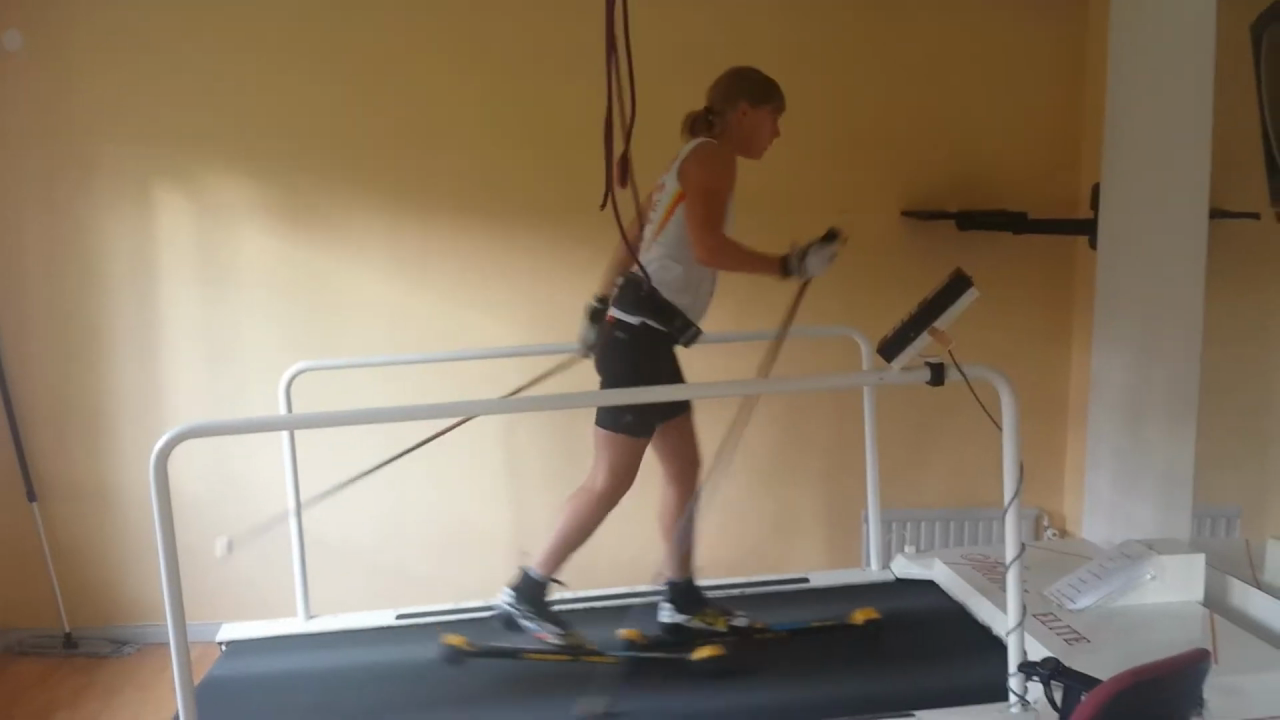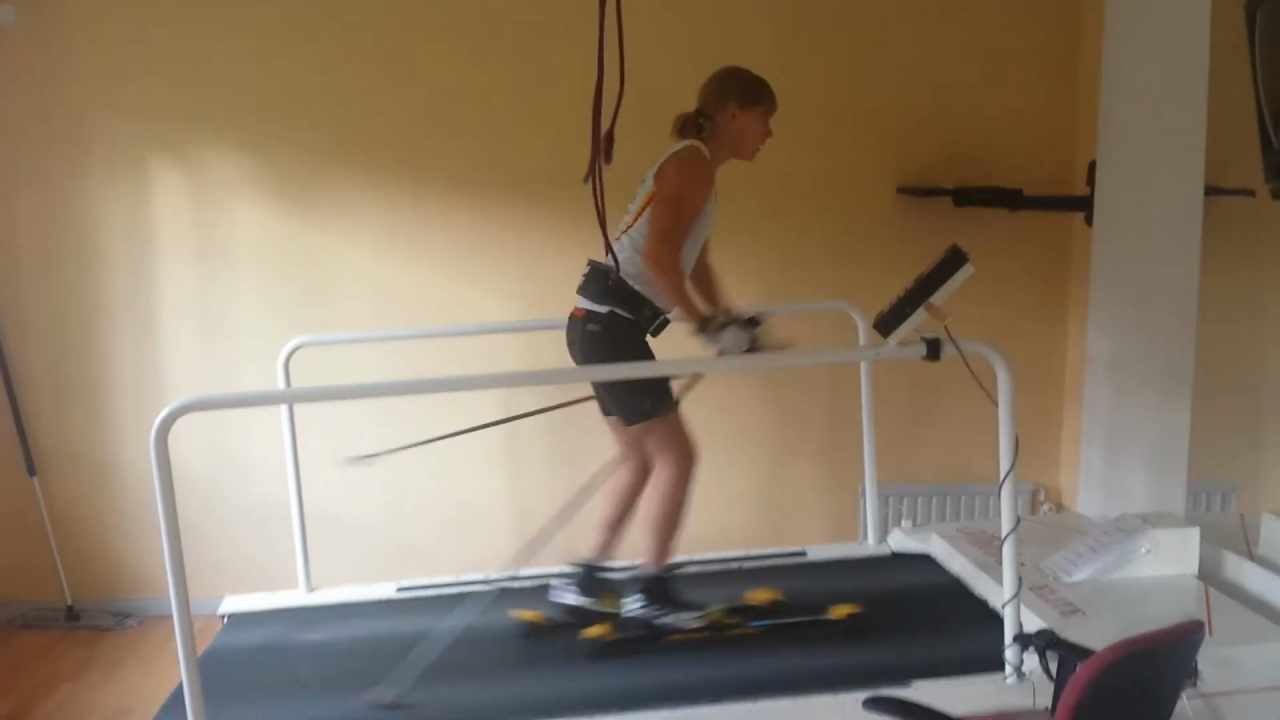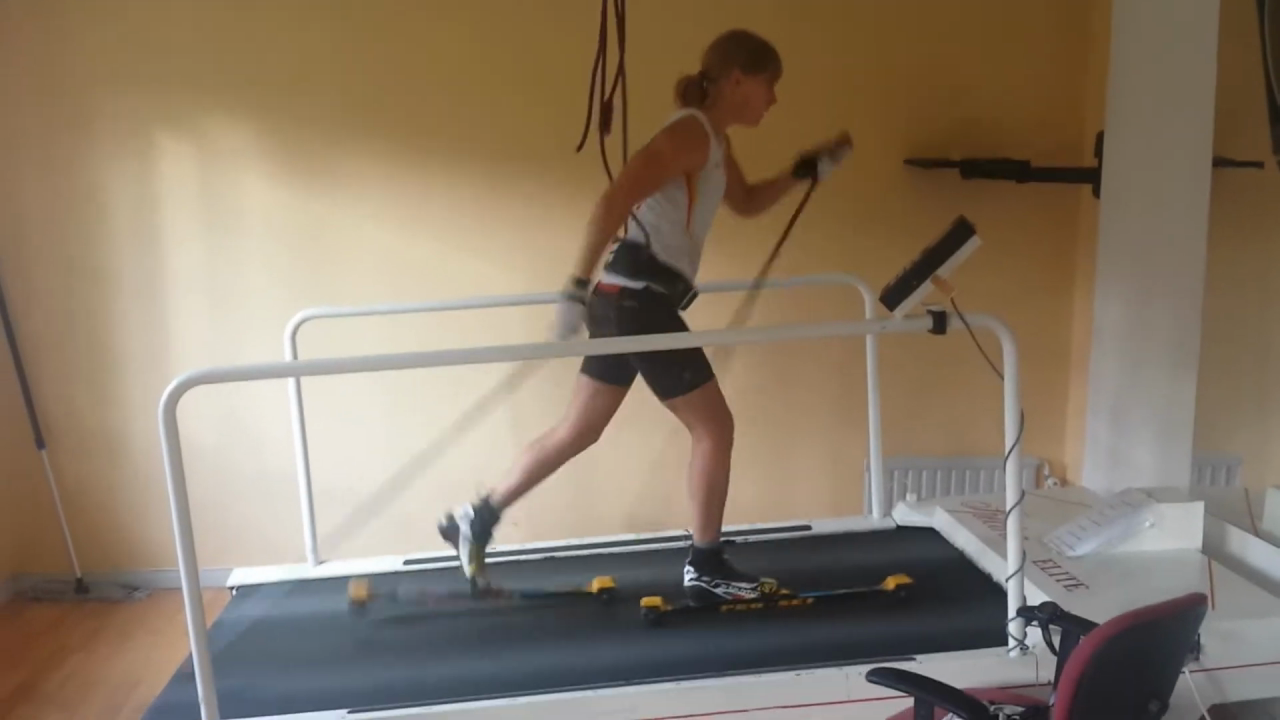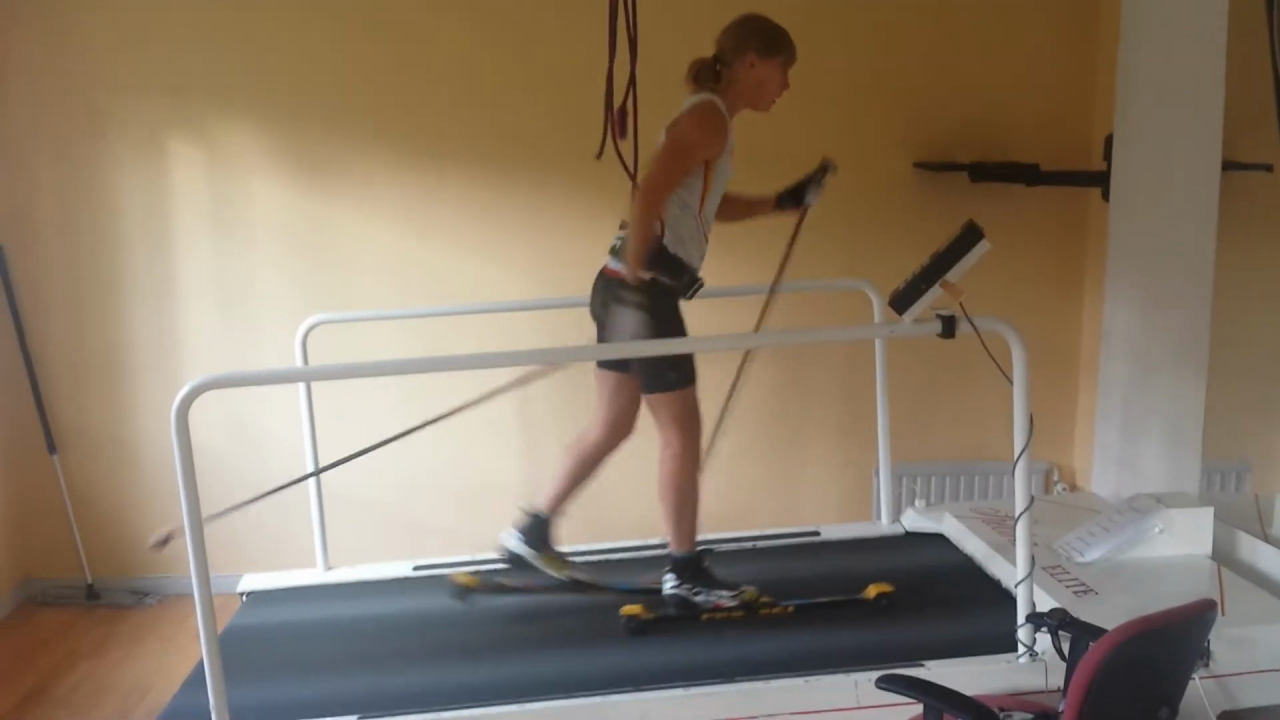
dt=0.2s
person 1, frame 1
left shoulder: (696, 162)
right shoulder: (711, 159)
left elbow: (639, 244)
right elbow: (707, 249)
left wrist: (604, 310)
right wrist: (788, 265)
left hip: (637, 332)
right hip: (636, 337)
left knee: (683, 467)
right knee: (611, 481)
left ankle: (681, 600)
right ankle: (526, 592)
person 1, frame 2
left shoulder: (700, 168)
right shoulder: (692, 163)
left elbow: (695, 263)
right elbow: (658, 255)
left wrist: (731, 322)
right wrist: (710, 324)
left hip: (607, 326)
right hip: (606, 326)
left knee: (642, 460)
right knee: (676, 459)
left ankle: (584, 577)
right ankle: (651, 594)
person 1, frame 3
left shoulder: (711, 139)
right shoulder: (690, 134)
left elbow: (747, 201)
right elbow: (613, 201)
left wrist: (804, 171)
right wrist: (578, 288)
left hip: (628, 299)
right hip: (637, 301)
left knee: (578, 430)
right knee: (714, 429)
left ankle: (477, 518)
right ankle: (705, 566)
person 1, frame 4
left shoulder: (708, 118)
right shoulder: (707, 119)
left elbow: (707, 208)
right elbow: (648, 202)
left wrist: (789, 198)
right wrist: (630, 294)
left hip: (633, 291)
right hip: (640, 296)
left knee: (611, 425)
right knee: (682, 433)
left ankle: (533, 529)
right ankle: (685, 574)
